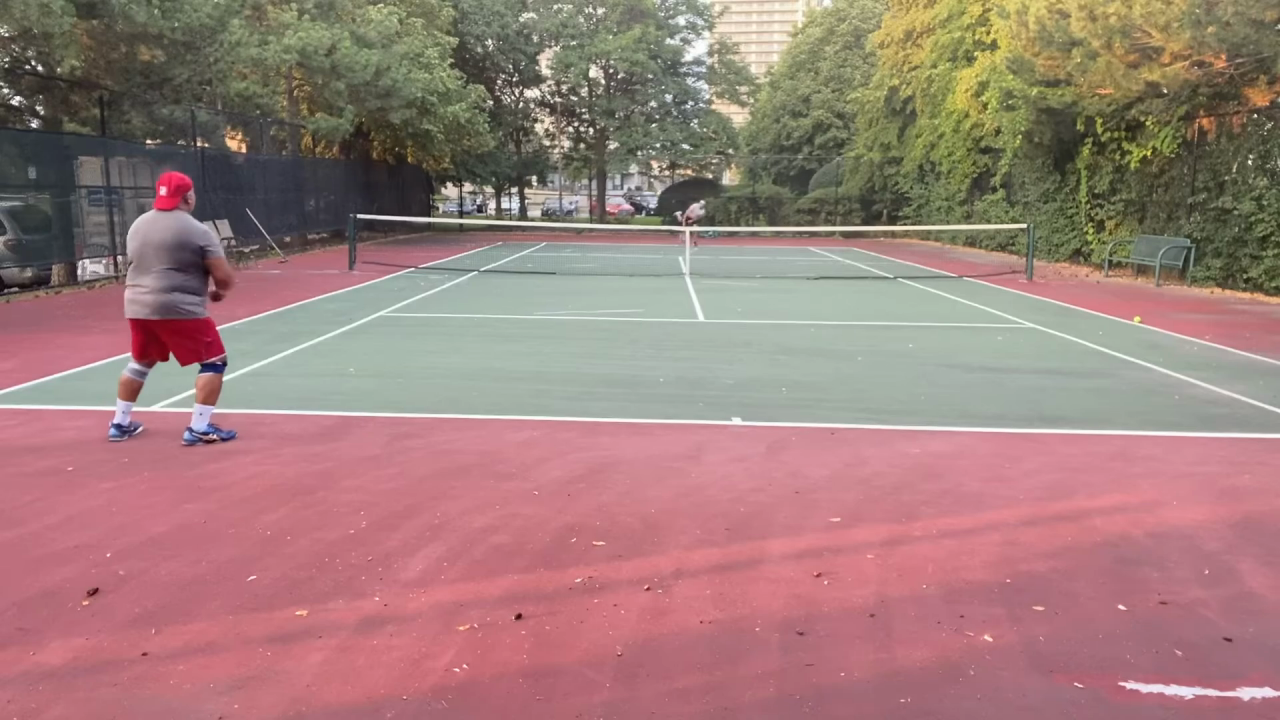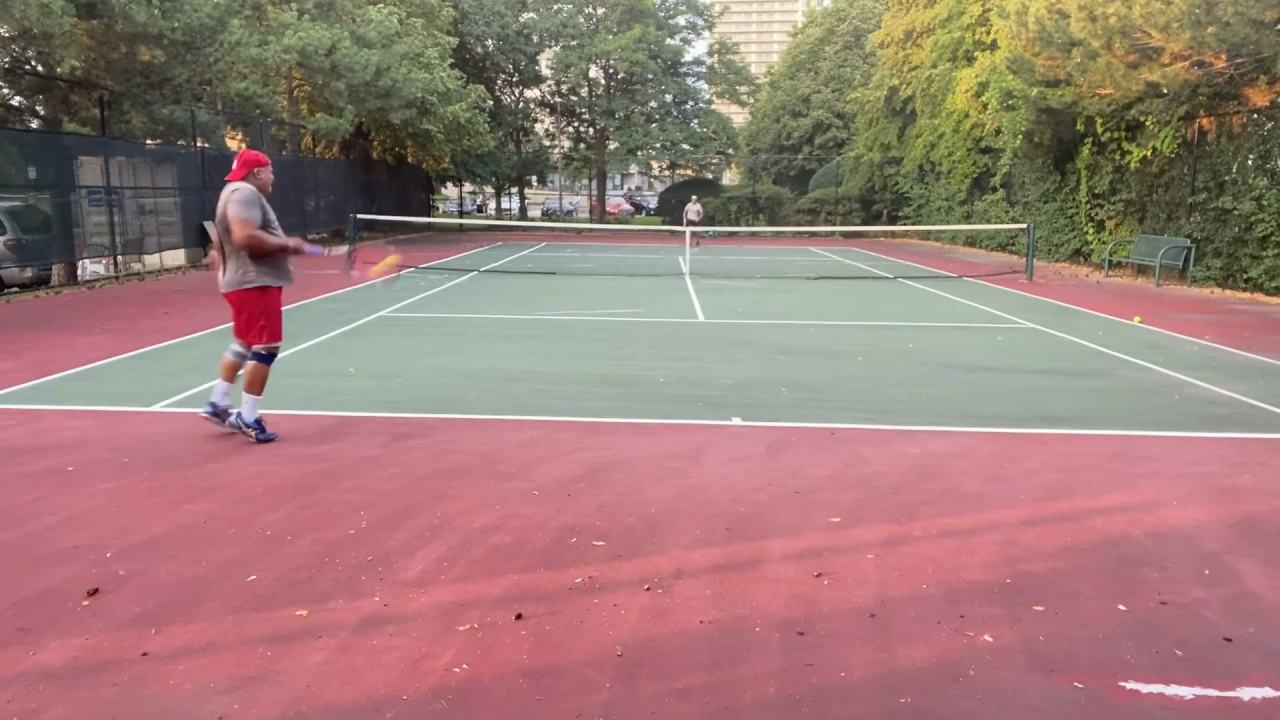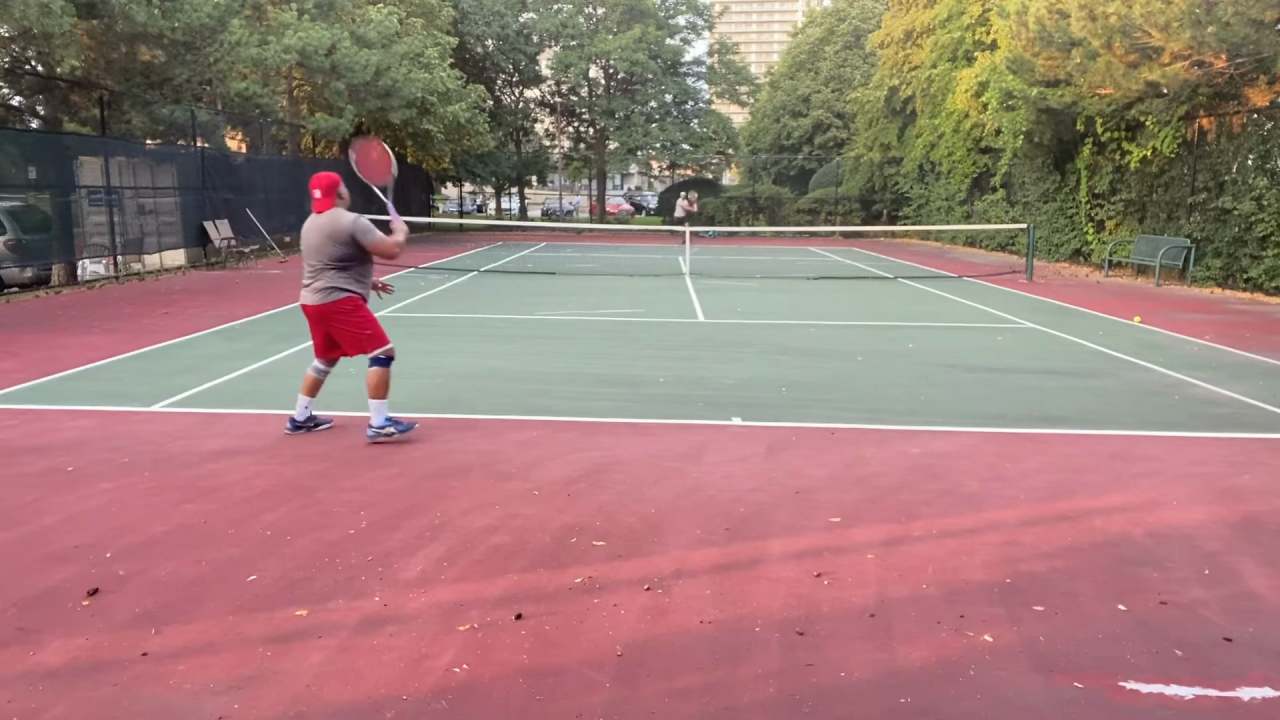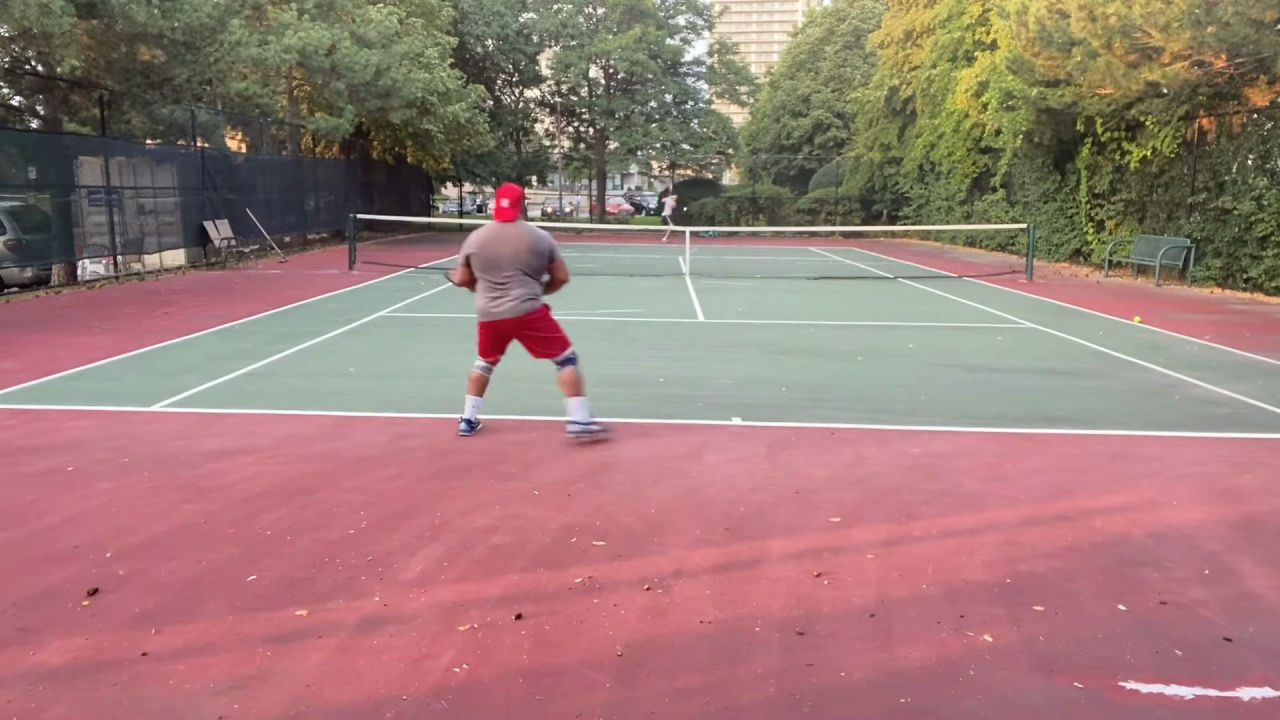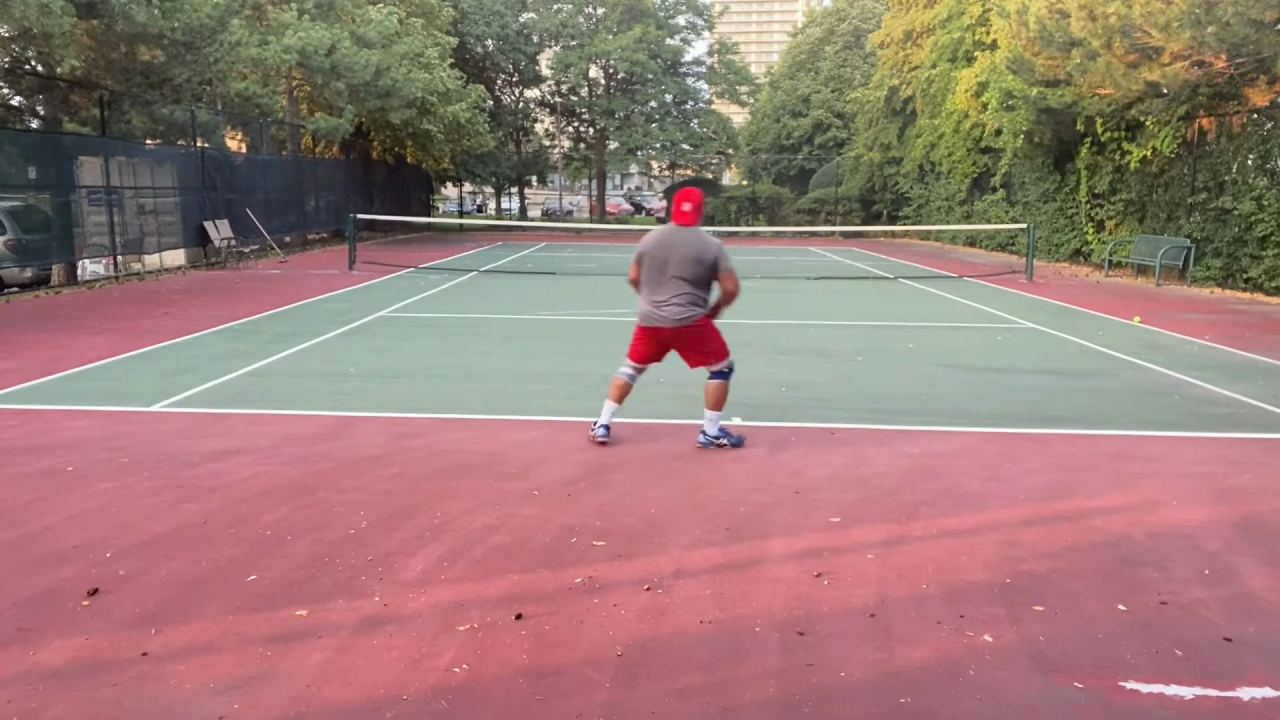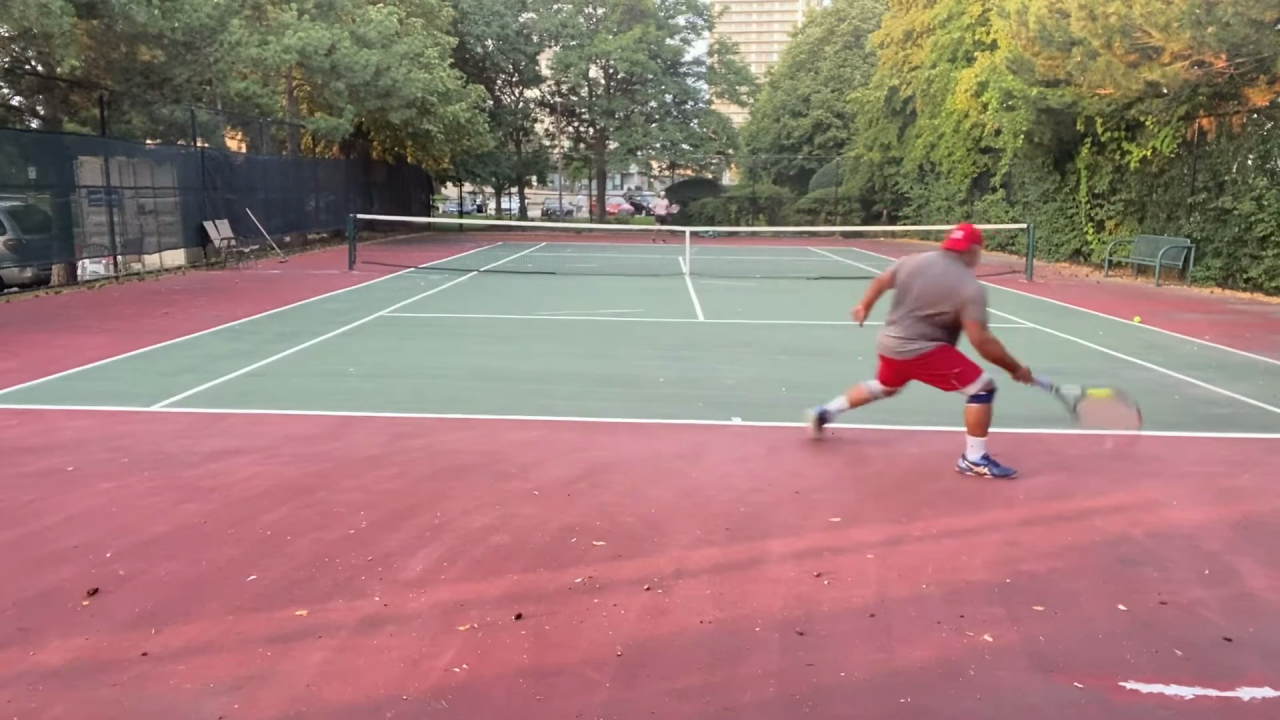
dt=0.7s
person 1, frame 1
left shoulder: (139, 225)
right shoulder: (198, 232)
right elbow: (225, 276)
right wrist: (219, 292)
left hip: (138, 306)
right hip: (178, 310)
left knee: (140, 363)
right knee: (213, 362)
left ankle: (120, 423)
right ankle: (198, 427)
person 1, frame 2
left shoulder: (237, 193)
right shoulder: (244, 193)
left elbow: (220, 244)
right elbow: (244, 236)
right wrist: (286, 244)
left hip: (243, 284)
right hip: (255, 284)
left knee: (243, 344)
right knee: (264, 349)
left ankle: (218, 404)
right ankle: (247, 417)
person 1, frame 3
left shoulder: (312, 224)
right shoulder: (350, 222)
right elbow: (392, 250)
left wrist: (366, 280)
right wrist: (400, 230)
left hip: (315, 301)
right hip: (339, 301)
left knee: (324, 359)
right knee: (382, 354)
left ankle: (300, 417)
right ankle: (379, 423)
person 1, frame 4
left shoulder: (475, 238)
right shoulder: (540, 238)
left elbow: (462, 279)
right elbow: (561, 277)
left hip: (490, 315)
right hip: (528, 311)
left knee: (485, 361)
right knee: (566, 359)
left ankle: (468, 419)
right ankle: (579, 421)
person 1, frame 5
left shoulder: (650, 238)
right shoulder: (712, 245)
left elbow: (634, 278)
right elbow: (731, 288)
right wrist: (716, 308)
left hip: (650, 320)
right hip: (690, 321)
left knee: (631, 367)
right knee: (722, 369)
left ankle: (602, 425)
right ankle: (711, 432)
person 1, frame 6
left shoulder: (915, 261)
right shoulder: (972, 288)
left elbow: (880, 282)
right elbow: (982, 342)
left wrist: (864, 307)
right wrist: (1015, 368)
left hip: (889, 345)
right hip: (922, 351)
left knee: (884, 387)
right knee: (983, 389)
left ankle: (825, 413)
right ankle: (974, 459)
